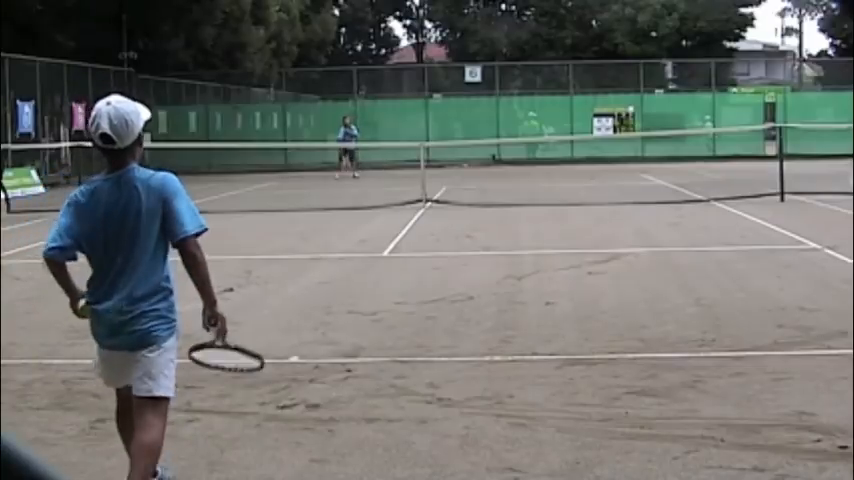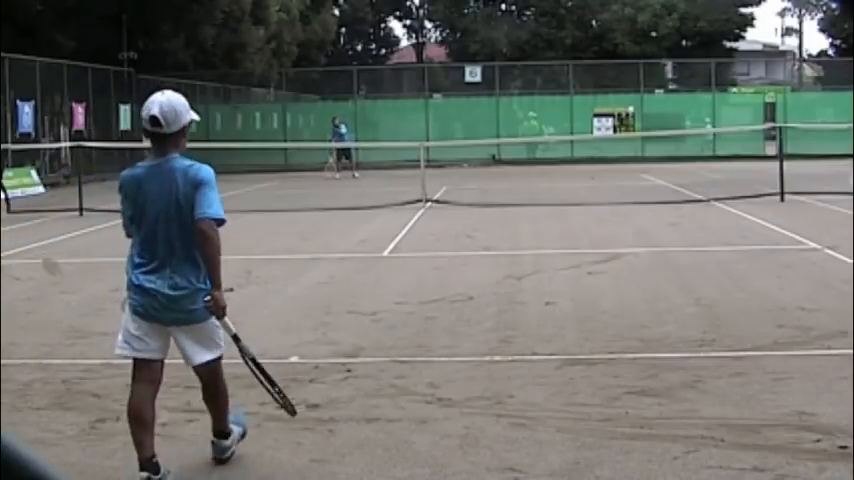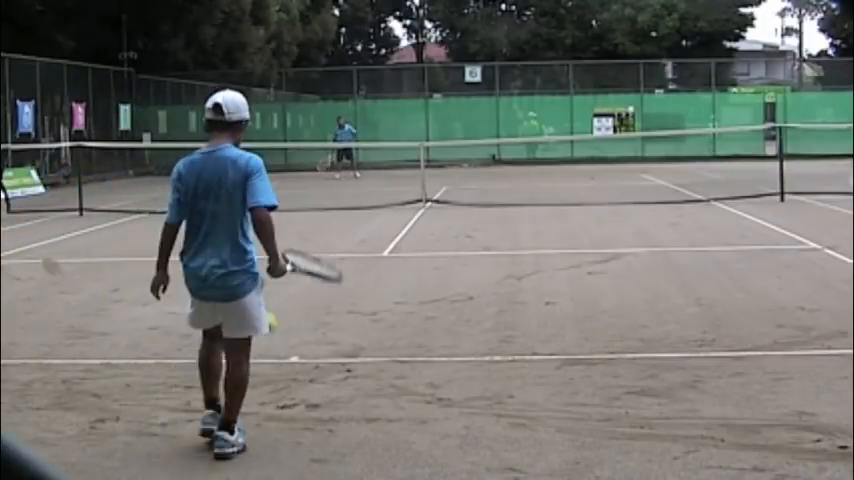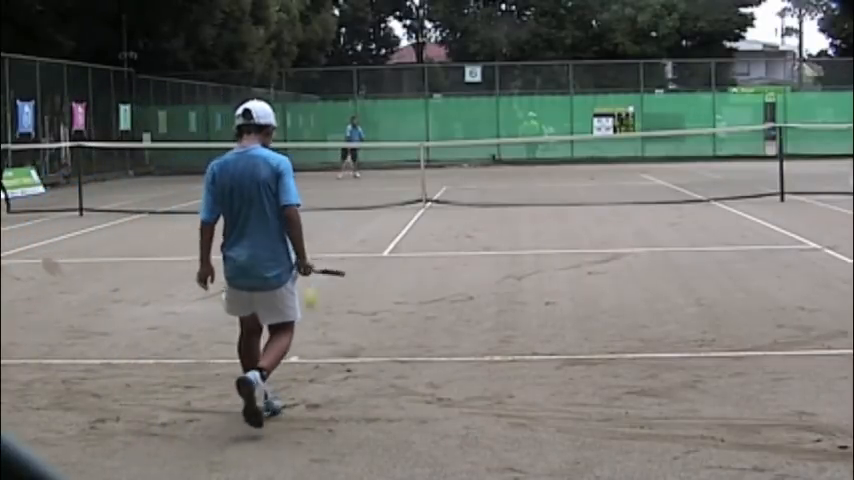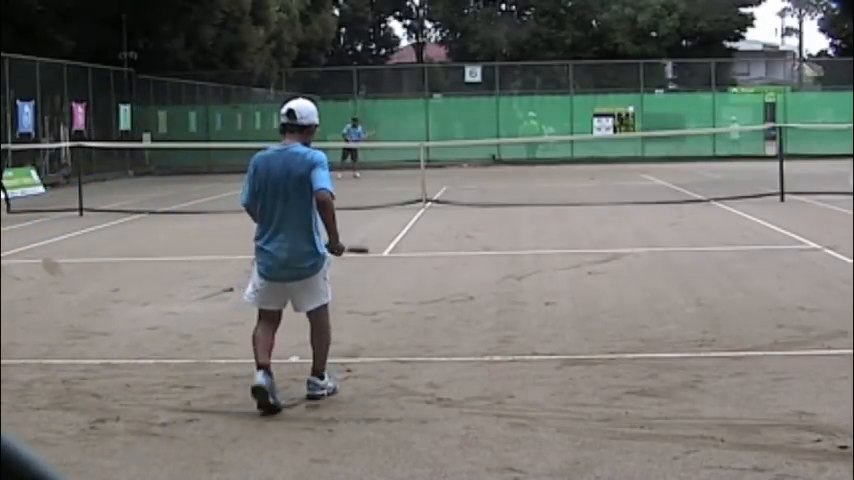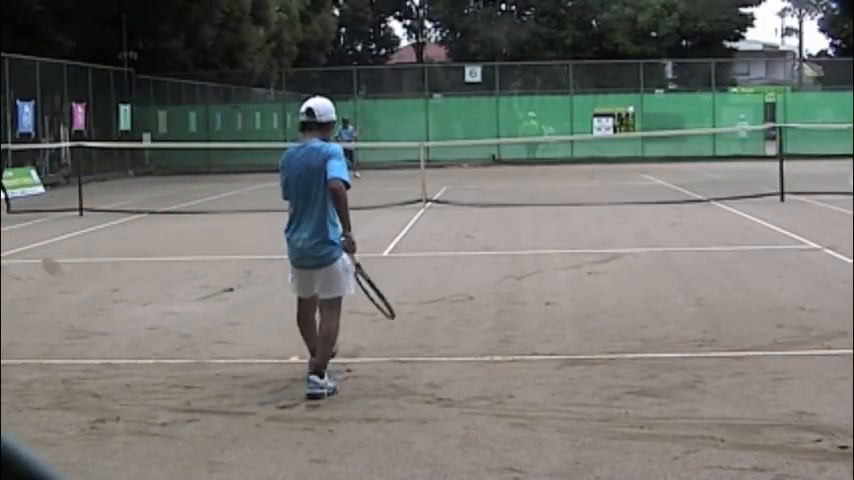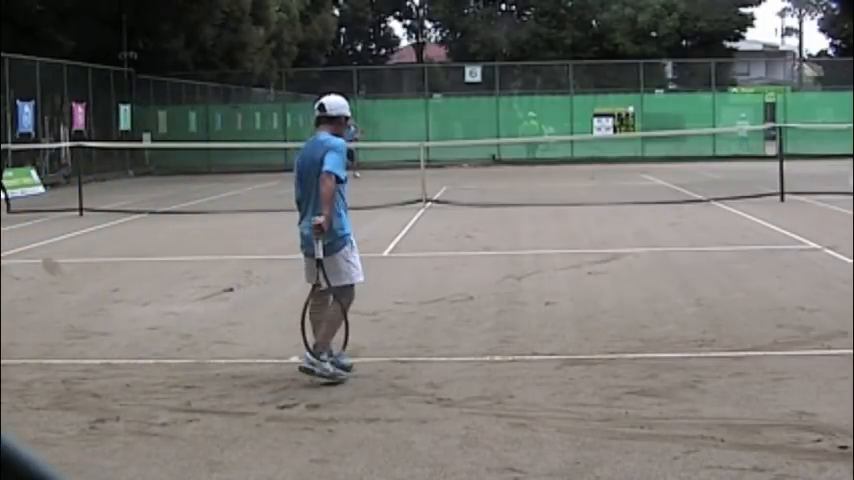
dt=0.4s
person 1, frame 1
left shoulder: (83, 198)
right shoulder: (163, 186)
left elbow: (53, 254)
right elbow: (190, 250)
left wrist: (74, 295)
right wrist: (211, 304)
left hip: (107, 322)
right hip: (153, 321)
left knee: (127, 403)
right knee: (150, 417)
person 1, frame 2
left shoulder: (129, 179)
right shoulder: (199, 175)
right elbow: (206, 229)
right wrist: (216, 288)
left hip: (145, 297)
right hip: (192, 296)
left knee: (144, 382)
right knee: (211, 376)
right ankle: (223, 437)
person 1, frame 3
left shoulder: (184, 167)
right shoulder: (249, 163)
left elbow: (172, 223)
right elbow: (260, 215)
left wrist: (161, 268)
right wrist: (275, 257)
left hip: (198, 273)
right hip: (238, 273)
left knee: (210, 342)
right knee: (237, 354)
left ankle: (211, 413)
right ankle: (226, 432)
person 1, frame 4
left shoulder: (217, 168)
right shoulder: (278, 163)
left elbow: (207, 220)
right elbow: (290, 213)
left wrist: (205, 261)
right wrist: (301, 256)
left hip: (236, 265)
right hip: (274, 264)
left knee: (249, 331)
right knee: (282, 331)
left ankle: (258, 393)
right ankle: (256, 377)
person 1, frame 5
left shoulder: (259, 161)
right shoulder: (314, 158)
left elbow: (250, 206)
right elbow: (323, 198)
right wrist: (334, 239)
left hip: (268, 255)
right hip: (306, 256)
left knee: (266, 321)
right knee: (319, 317)
left ankle: (263, 374)
right ankle: (318, 380)
person 1, frame 6
left shoulder: (287, 157)
right shoulder: (331, 152)
right elbow: (336, 187)
right wrist: (347, 230)
left hip: (297, 243)
right hip: (326, 245)
left knee: (306, 304)
right knee: (330, 310)
left ankle: (317, 358)
right ankle: (318, 377)
person 1, frame 7
left shoulder: (304, 152)
right shoulder: (335, 145)
right elbow: (328, 178)
right wrist: (325, 215)
left hip: (310, 233)
right hip: (334, 234)
left knee: (320, 295)
right knee: (343, 294)
left ankle: (322, 354)
right ankle: (317, 354)
